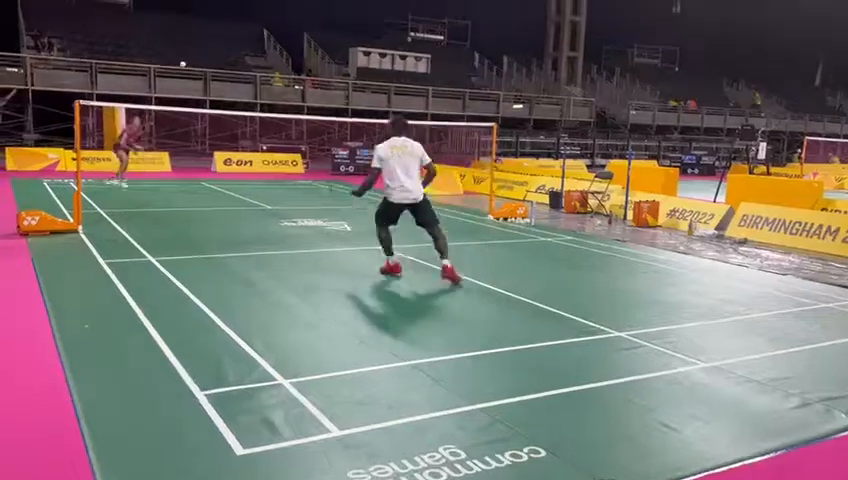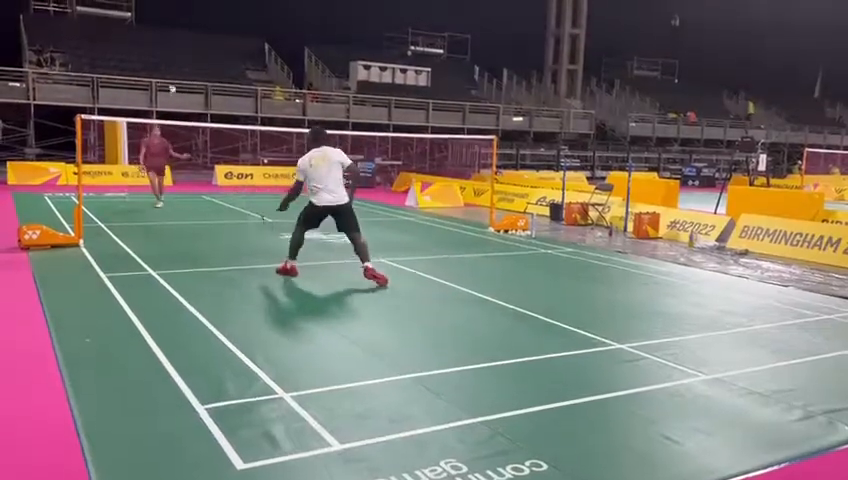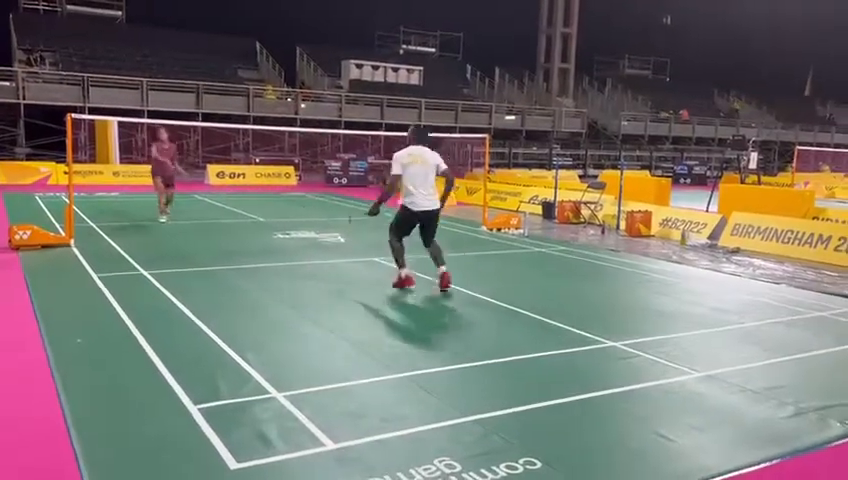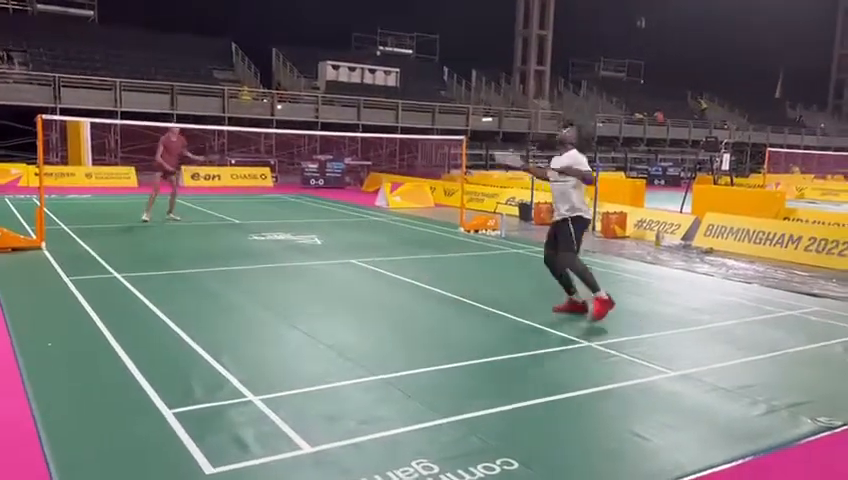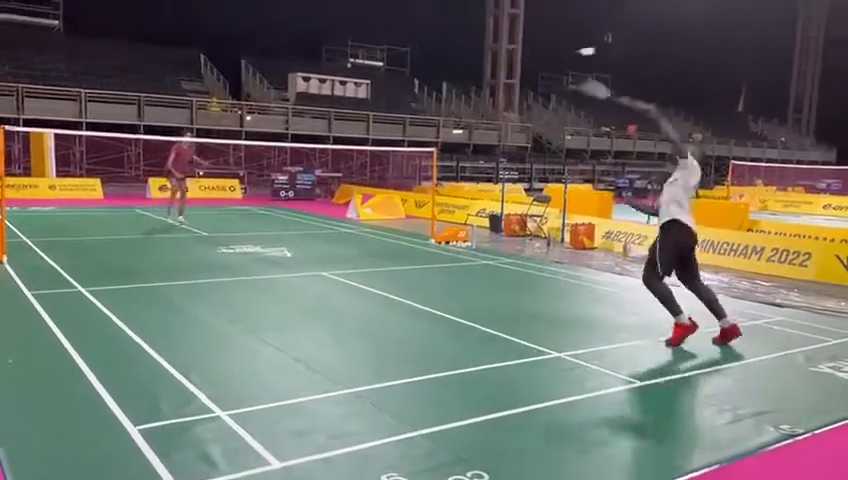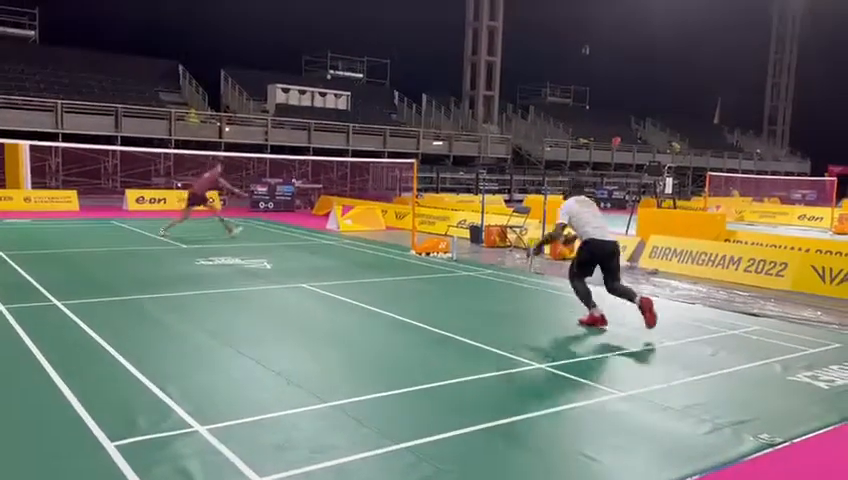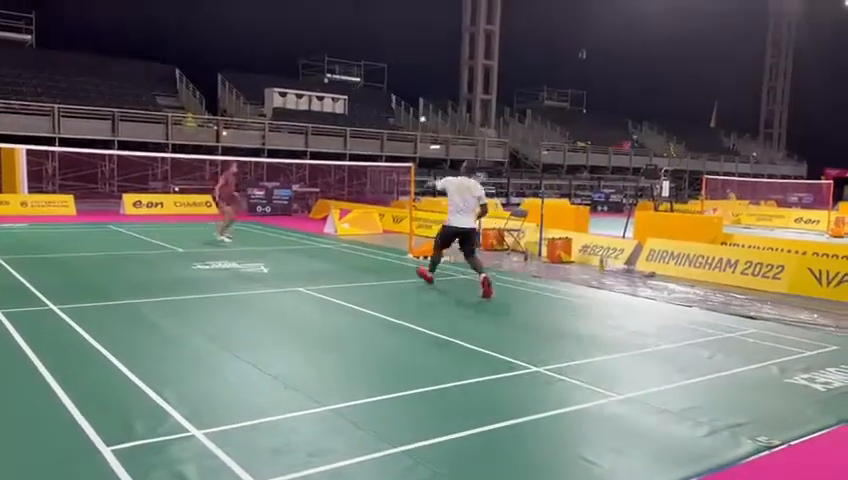
dt=0.7s
person 1, frame 1
left shoulder: (381, 148)
right shoulder: (417, 147)
left elbow: (372, 177)
right elbow: (432, 172)
left wrist: (360, 191)
left hip: (394, 197)
right hip: (417, 196)
left knee: (381, 224)
right knee: (435, 229)
left ankle: (391, 263)
right ankle: (446, 265)
person 1, frame 2
left shoulder: (304, 160)
right shoulder: (337, 153)
left elbow: (297, 190)
right elbow: (355, 172)
left wrist: (285, 202)
right wrist: (351, 193)
left hip: (318, 203)
right hip: (341, 202)
left knee: (300, 228)
right knee: (356, 236)
left ankle: (290, 265)
right ankle: (368, 267)
person 1, frame 3
left shoulder: (400, 155)
right shoulder: (433, 155)
left elbow: (393, 185)
right elbow: (451, 178)
left wrist: (376, 205)
right wrist: (443, 199)
left hip: (411, 207)
right hip: (432, 207)
left knee: (395, 236)
right knee: (430, 242)
left ankle: (404, 275)
right ankle: (443, 271)
person 1, frame 4
left shoulder: (574, 158)
right shoulder: (556, 159)
left elbow: (590, 180)
right elbow: (550, 176)
left wrist: (572, 171)
right wrist: (526, 168)
left hip: (574, 216)
right hip: (562, 217)
left knee: (568, 259)
right knee: (550, 259)
left ankle: (602, 299)
right ankle: (575, 300)
person 1, frame 5
left shoulder: (690, 165)
right shoulder: (680, 176)
left elbow: (675, 140)
right elbow: (659, 210)
left wrist: (654, 113)
left hip: (675, 229)
right hip: (683, 231)
left knee: (651, 278)
right knee: (693, 282)
left ankle: (683, 322)
right ankle: (728, 325)
person 1, frame 6
left shoulder: (567, 206)
right shoulder: (590, 203)
left elbow: (557, 234)
left wrist: (539, 245)
right wrist: (573, 237)
left hip: (593, 243)
right hip: (611, 243)
left knee: (576, 277)
right knee: (613, 285)
left ankle: (595, 314)
right ankle: (641, 302)
person 1, frame 7
left shoulder: (450, 181)
right shoulder: (478, 187)
left elbow: (433, 186)
right elbow: (484, 210)
left hip: (452, 225)
right hip: (470, 228)
left knee: (438, 248)
right knee: (471, 256)
left ankle: (429, 274)
right ankle: (484, 278)
